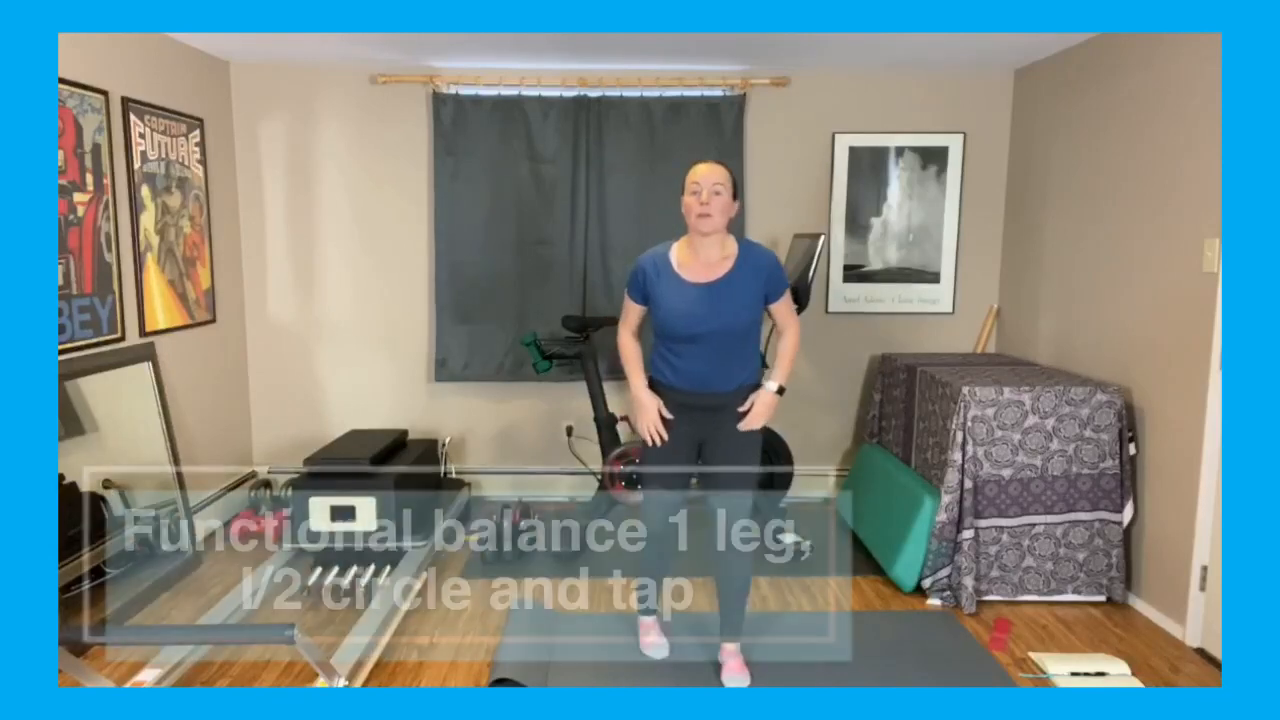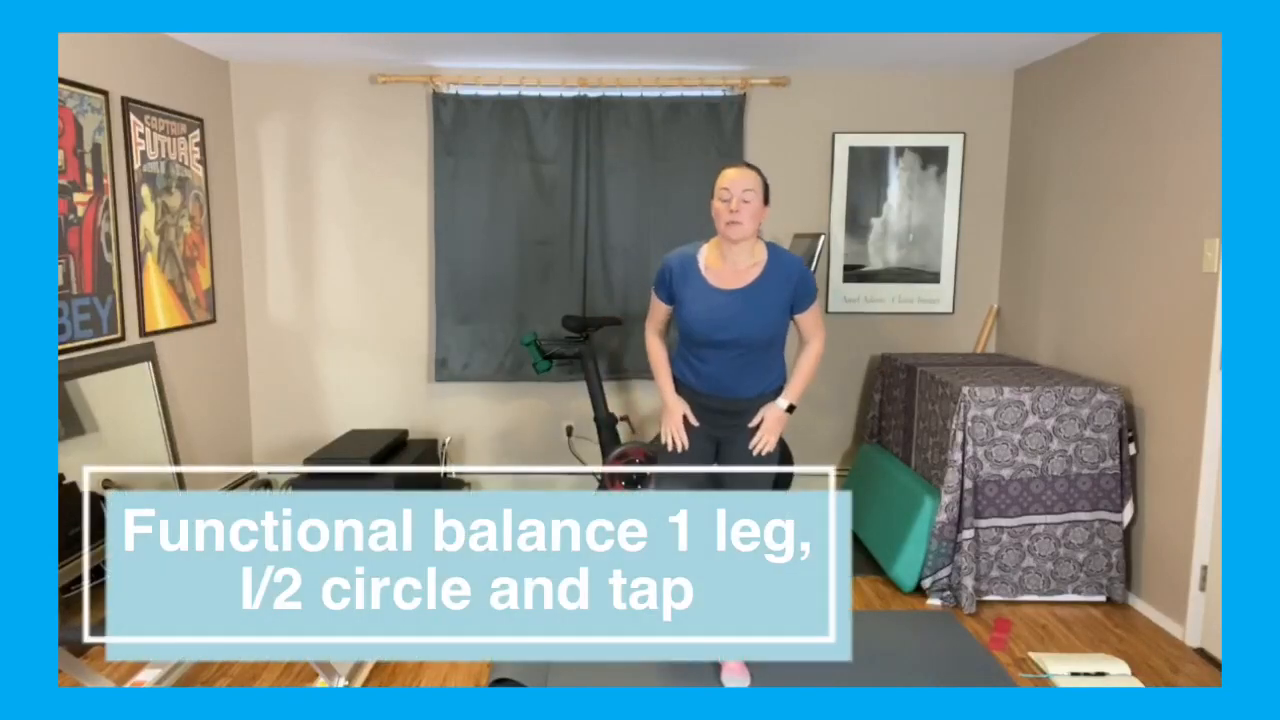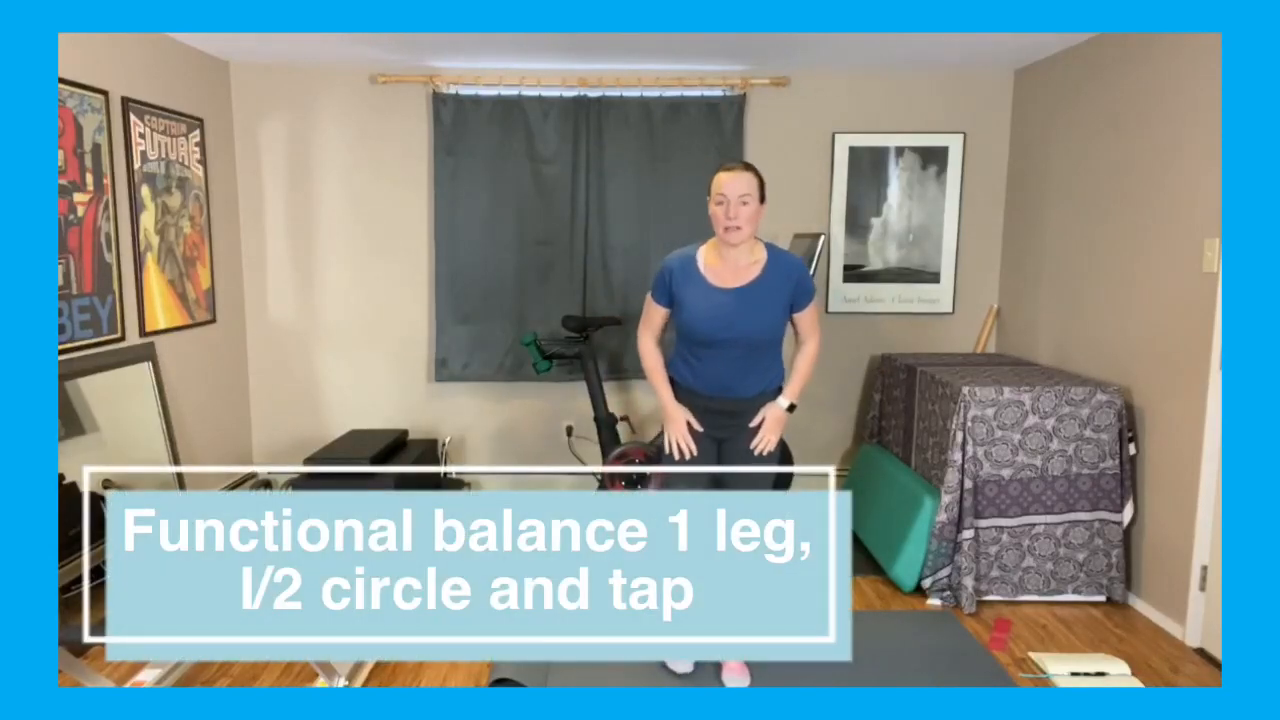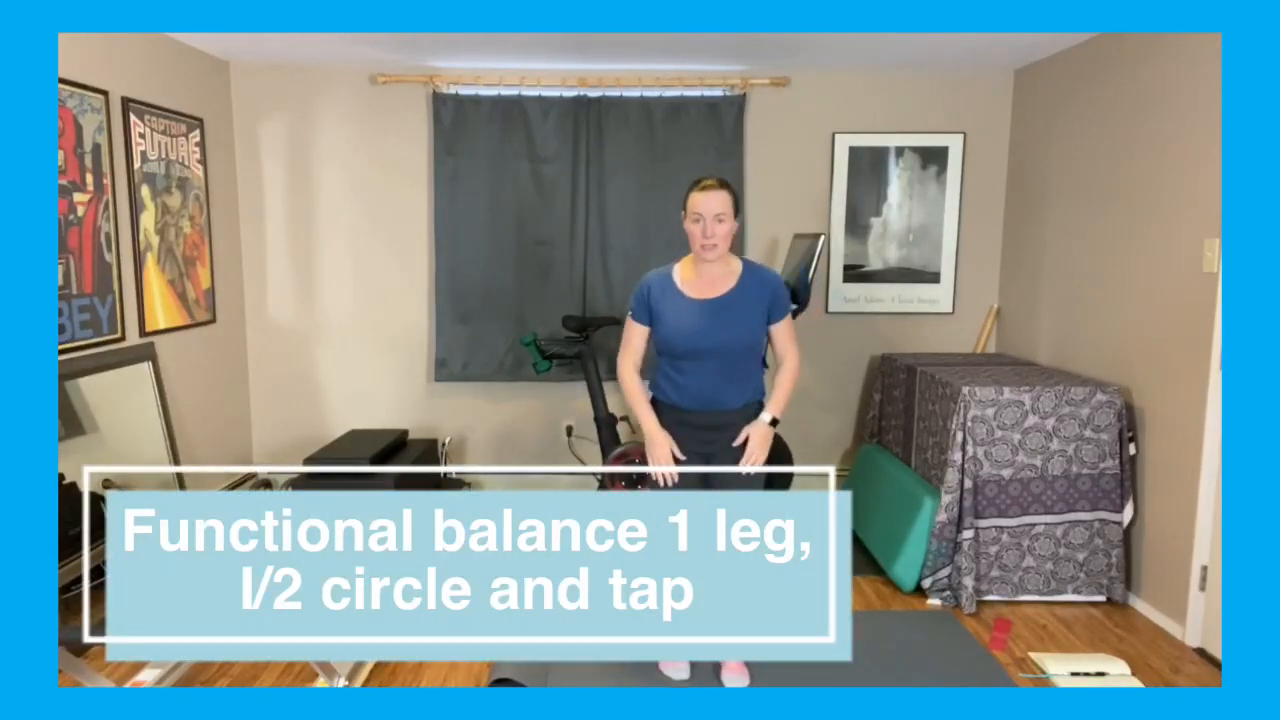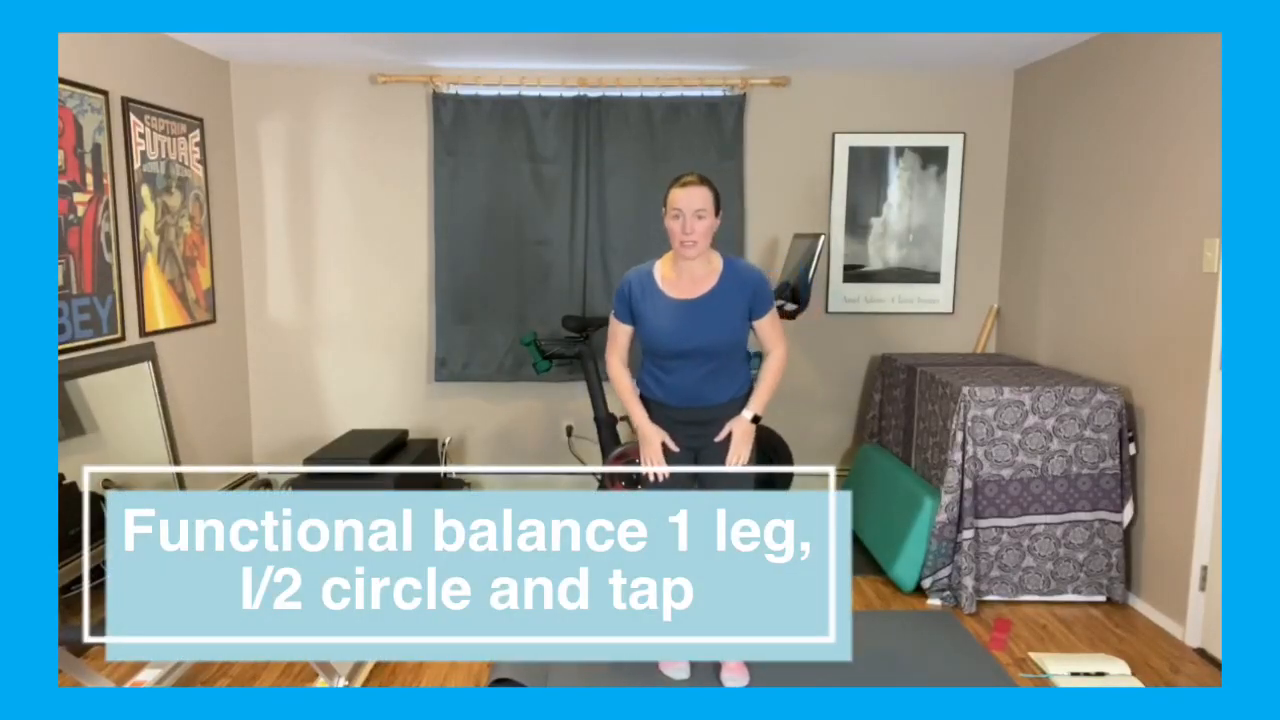
dt=0.4s
person 1, frame 1
left shoulder: (761, 264)
right shoulder: (651, 267)
left elbow: (789, 327)
right elbow: (627, 332)
left wrist: (774, 387)
right wrist: (639, 392)
left hip: (734, 414)
right hip: (670, 411)
left knee: (733, 530)
right knee: (660, 519)
left ankle: (731, 644)
right ankle: (649, 613)
person 1, frame 2
left shoulder: (790, 272)
right shoulder: (678, 266)
left elbow: (814, 340)
right elbow: (654, 331)
left wrist: (785, 405)
right wrist: (668, 398)
left hip: (754, 417)
right hip: (691, 410)
person 1, frame 3
left shoulder: (789, 271)
right shoulder: (677, 268)
left elbow: (810, 339)
right elbow: (647, 337)
left wrist: (784, 404)
right wrist: (668, 405)
left hip: (754, 418)
right hip: (691, 413)
person 1, frame 4
left shoulder: (765, 285)
right shoulder: (655, 287)
left elbow: (789, 359)
right elbow: (628, 365)
left wrist: (768, 420)
right wrist: (651, 431)
left hip: (739, 431)
right hip: (674, 430)
person 1, frame 5
left shoulder: (746, 280)
right shoulder: (636, 285)
left elbow: (776, 352)
right elbow: (616, 360)
left wrist: (750, 417)
right wrist: (643, 425)
left hip: (726, 425)
right hip: (664, 426)
